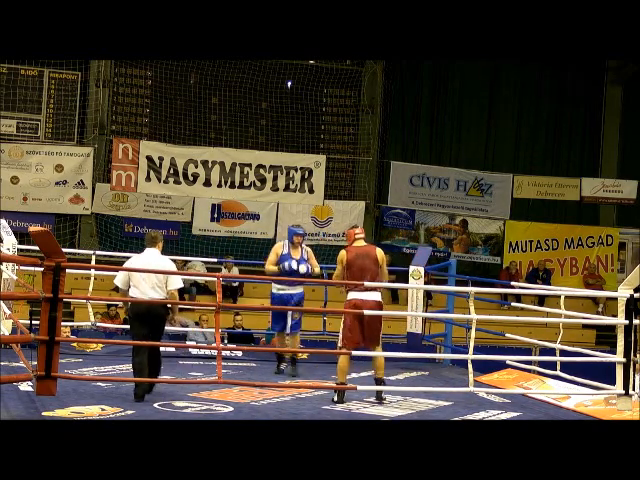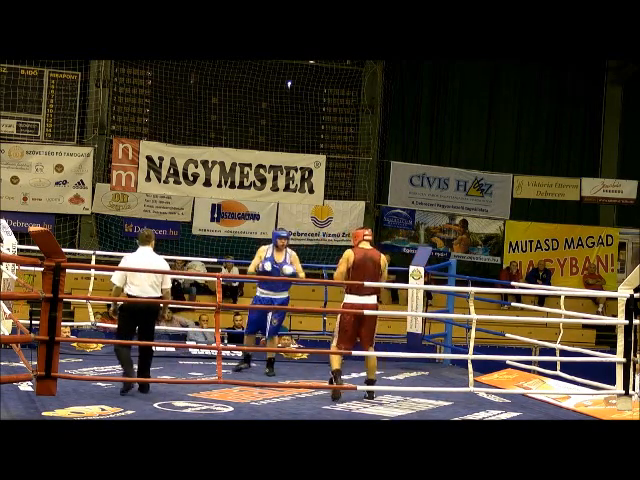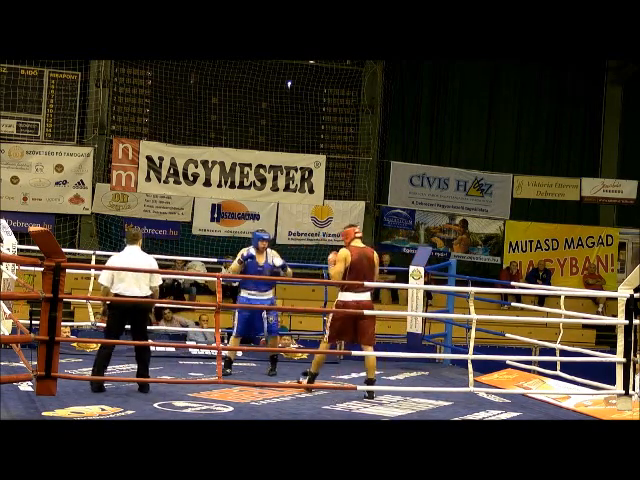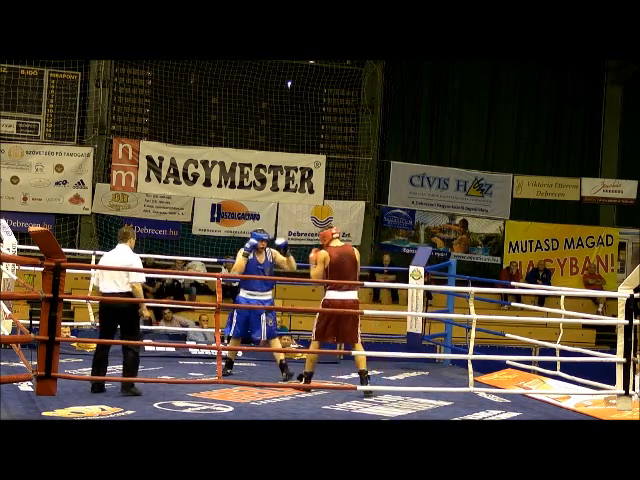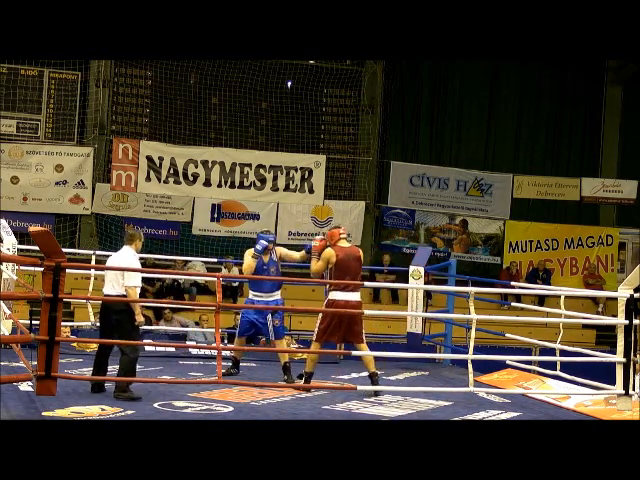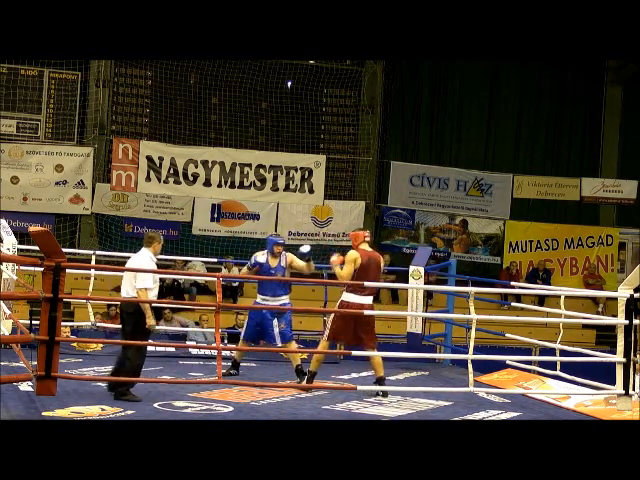
dt=0.3s
person 1, frame 1
left shoulder: (344, 253)
right shoulder: (378, 252)
left elbow: (336, 280)
right elbow: (384, 280)
left hip: (354, 301)
right hip: (374, 301)
left knee: (346, 348)
right knee: (376, 346)
left ankle: (340, 392)
right ankle: (379, 388)
person 1, frame 2
left shoulder: (350, 253)
right shoulder: (381, 257)
left elbow: (338, 279)
right elbow: (382, 284)
left wrist: (343, 265)
left hip: (351, 303)
right hip: (370, 304)
left knee: (338, 346)
right knee: (369, 347)
left ankle: (337, 379)
right ankle: (370, 389)
person 1, frame 3
left shoulder: (344, 252)
right shoulder: (373, 254)
left elbow: (336, 279)
right elbow: (374, 280)
left wrist: (331, 264)
left hip: (346, 301)
right hip: (366, 301)
left knee: (326, 341)
right knee: (368, 345)
left ankle: (310, 378)
right ankle: (370, 387)
person 1, frame 4
left shoulder: (325, 254)
right shoulder: (354, 251)
left elbow: (316, 279)
left wrist: (312, 262)
left hip: (332, 300)
right hip: (352, 300)
left knee: (316, 340)
right knee: (356, 342)
left ankle: (306, 380)
right ankle: (364, 380)
person 1, frame 5
left shoulder: (330, 251)
right shoulder: (358, 252)
left elbow: (315, 273)
left wrist: (315, 253)
left hip: (336, 300)
right hip: (355, 301)
left knee: (317, 341)
right knee: (360, 343)
left ankle: (306, 380)
right ankle: (375, 380)
person 1, frame 6
left shoulder: (353, 254)
right shoulder: (379, 258)
left elbow: (345, 279)
left wrist: (336, 265)
left hip: (349, 302)
right hip: (367, 304)
left knee: (326, 340)
right knee: (371, 346)
left ankle: (309, 379)
right ankle: (382, 384)
person 2, frame 1
left shoulder: (132, 261)
right shoulder: (167, 263)
left elbow: (121, 288)
right elbow: (173, 293)
left wrist: (126, 305)
right wrist: (174, 312)
left hip: (137, 307)
right hip: (158, 307)
left knee: (139, 349)
right knee: (153, 346)
left ankle: (140, 389)
right ankle: (149, 384)
person 2, frame 2
left shoulder: (128, 259)
right shoulder: (161, 262)
left elbow: (117, 286)
right elbow: (166, 291)
left wrist: (114, 305)
right wrist: (164, 309)
left hip: (132, 304)
right hip: (152, 305)
left knee: (122, 342)
right knee: (146, 344)
left ankle: (129, 376)
right ankle: (144, 383)
person 2, frame 3
left shoulder: (115, 259)
right shoulder: (149, 260)
left elbow: (105, 287)
right elbow: (155, 289)
left wrist: (104, 304)
right wrist: (151, 305)
left hip: (119, 303)
right hip: (140, 304)
left knee: (108, 342)
right knee: (142, 344)
left ankle: (96, 382)
right ankle: (144, 384)
person 2, frame 4
left shoulder: (105, 257)
right shoulder: (132, 257)
left elbow: (97, 285)
right elbow: (135, 285)
right wrist: (143, 307)
left hip: (106, 301)
right hip: (125, 301)
left knee: (103, 342)
right knee: (132, 343)
left ankle: (97, 383)
right ankle: (128, 385)
person 2, frame 5
left shoulder: (114, 257)
right shoulder: (132, 260)
right elbow: (130, 290)
right wrist: (138, 313)
left hip: (108, 302)
right hip: (122, 305)
left knee: (105, 345)
right knee: (131, 347)
left ankle: (97, 384)
right ankle: (122, 388)
person 2, frame 6
left shoulder: (135, 258)
right shoulder: (147, 262)
right elbow: (141, 292)
right wrist: (149, 316)
left hip: (127, 305)
right hip: (136, 307)
left knee: (129, 348)
right knee: (137, 350)
left ankle: (116, 381)
right ankle: (123, 390)
person 3, frame 1
left shoulder: (307, 251)
right shoulder: (279, 247)
left elbow: (317, 270)
right elbow: (268, 268)
left wrist: (309, 269)
right wrist: (282, 267)
left hip: (296, 294)
right hip: (278, 293)
left knee: (293, 330)
right knee: (279, 330)
left ankle: (293, 362)
right ankle: (282, 360)
person 3, frame 2
left shoulder: (291, 255)
right shoulder: (264, 250)
left elbow: (302, 277)
right elbow: (250, 271)
left wrist: (294, 273)
right wrist: (259, 268)
left hip: (280, 299)
right hip: (262, 297)
left knee: (272, 333)
right knee: (250, 331)
left ankle: (270, 364)
right ankle: (246, 360)
person 3, frame 3
left shoulder: (273, 254)
right shoulder: (245, 252)
left elbow: (289, 275)
right elbow: (231, 272)
left wrist: (283, 267)
right wrist: (242, 259)
left hip: (266, 299)
right hip: (246, 299)
left knee: (273, 332)
right knee: (238, 333)
left ankle: (273, 362)
right ankle: (228, 365)
person 3, frame 4
left shoulder: (272, 253)
right shoulder: (244, 251)
left elbow: (292, 268)
right elbow: (237, 270)
left wrist: (286, 251)
right wrist: (247, 252)
left hip: (265, 301)
right hip: (245, 299)
left knee: (272, 336)
right knee: (236, 334)
left ankle: (284, 369)
right ankle: (228, 366)
person 3, frame 5
left shoulder: (278, 251)
right shoulder: (251, 252)
left elbow: (298, 256)
right elbow: (246, 272)
left wrist: (307, 251)
right wrist: (256, 252)
left hip: (273, 301)
right hip: (253, 301)
left knee: (278, 336)
right knee: (241, 334)
left ankle: (287, 372)
right ankle: (235, 366)
person 3, frame 6
left shoulder: (288, 257)
right shoulder: (259, 256)
left elbow: (308, 270)
right elbow: (243, 275)
left wrist: (307, 258)
right wrist: (251, 264)
left hip: (281, 305)
right hip: (261, 305)
left knee: (287, 339)
right knee: (246, 338)
left ankle: (300, 373)
right ankle: (234, 367)
